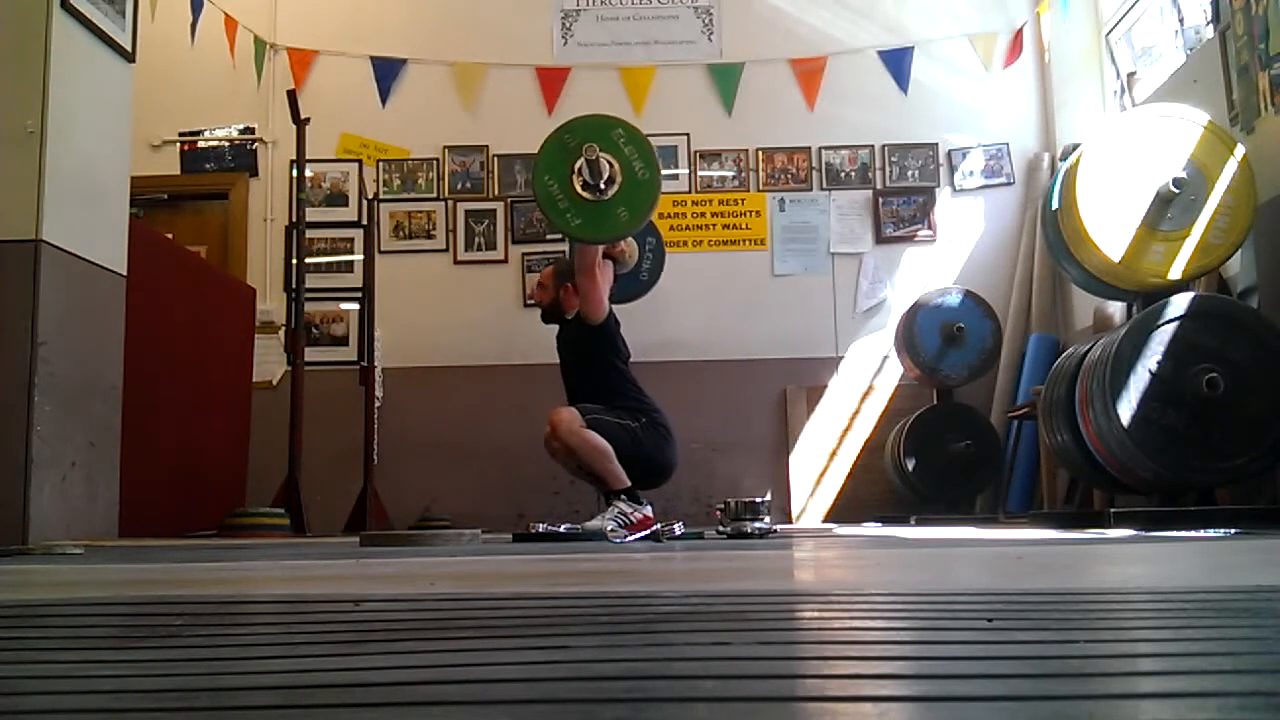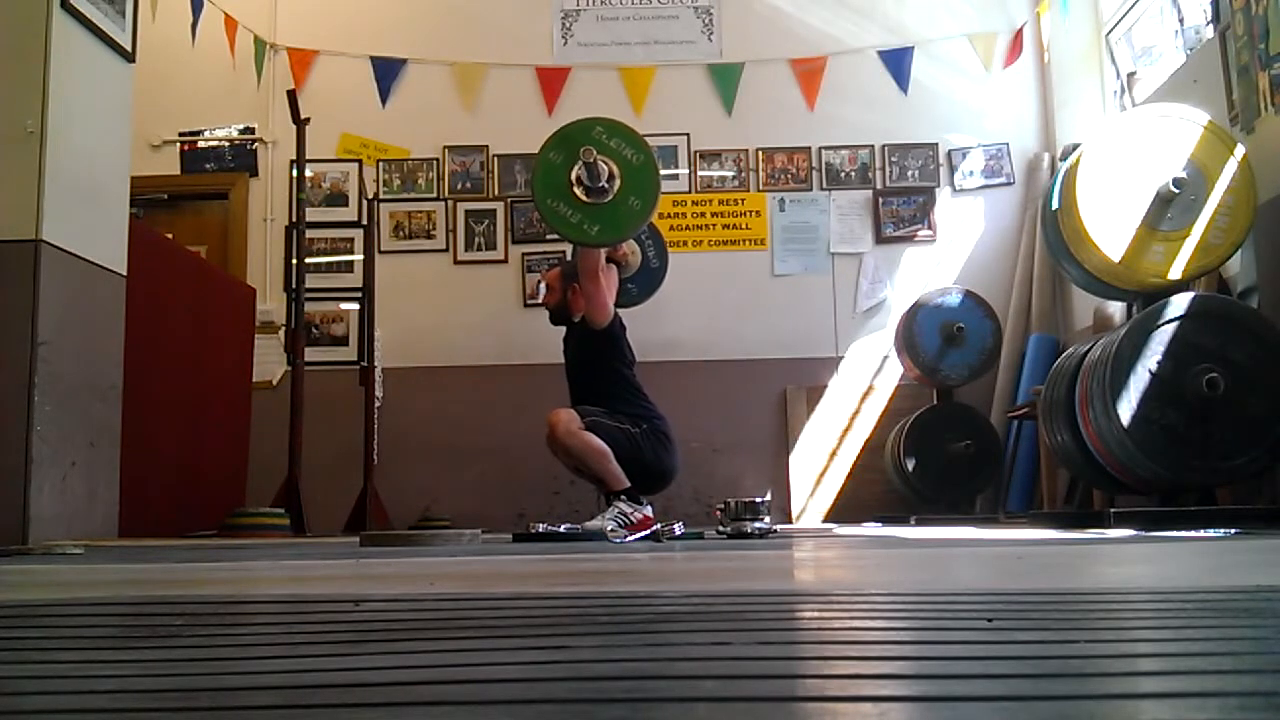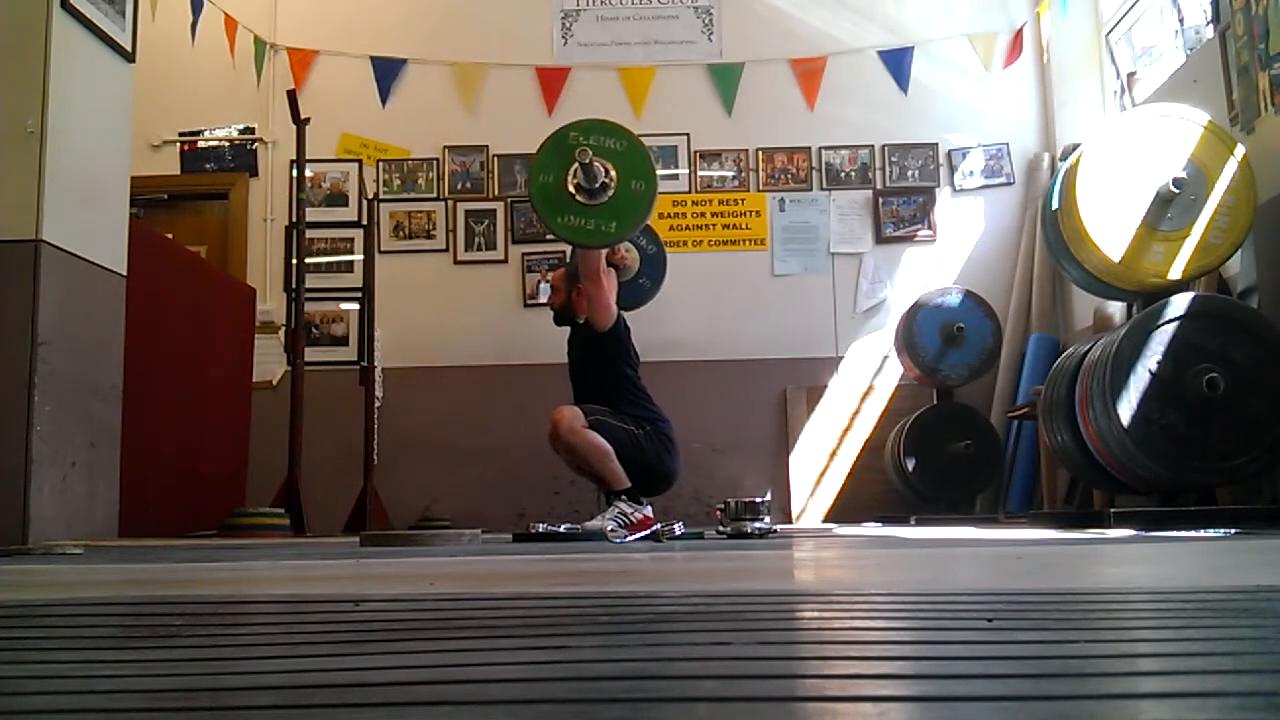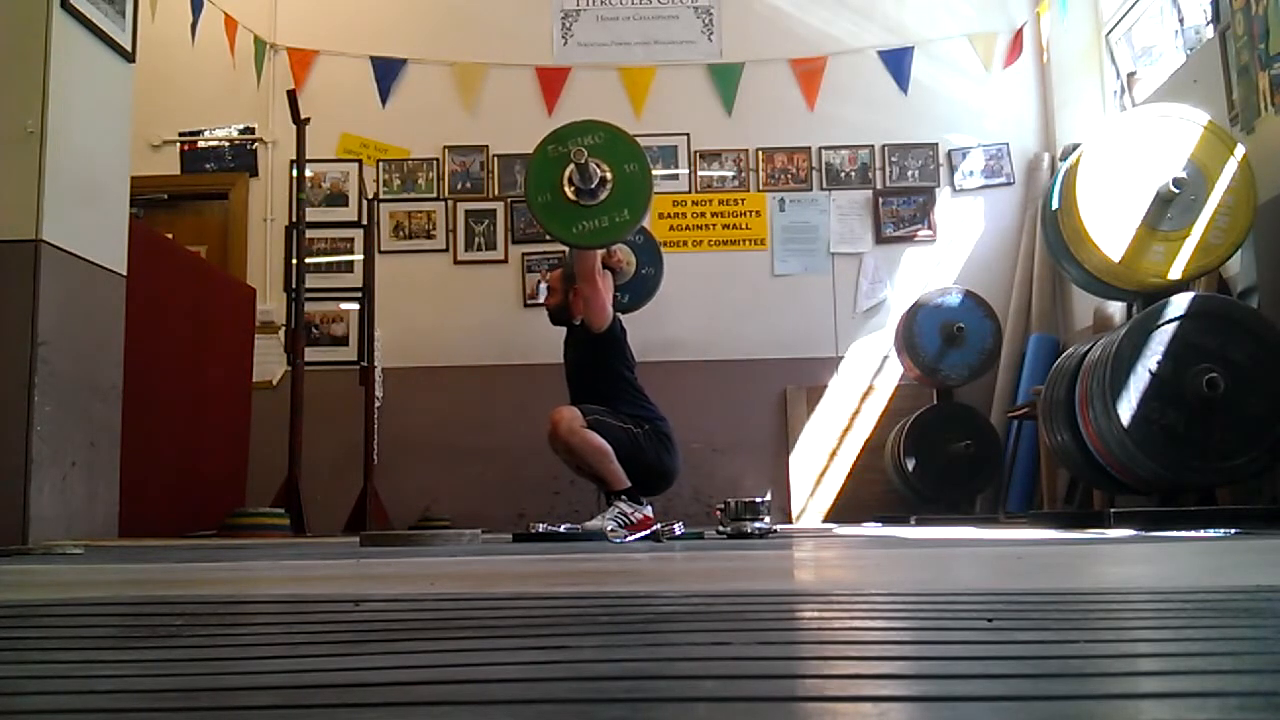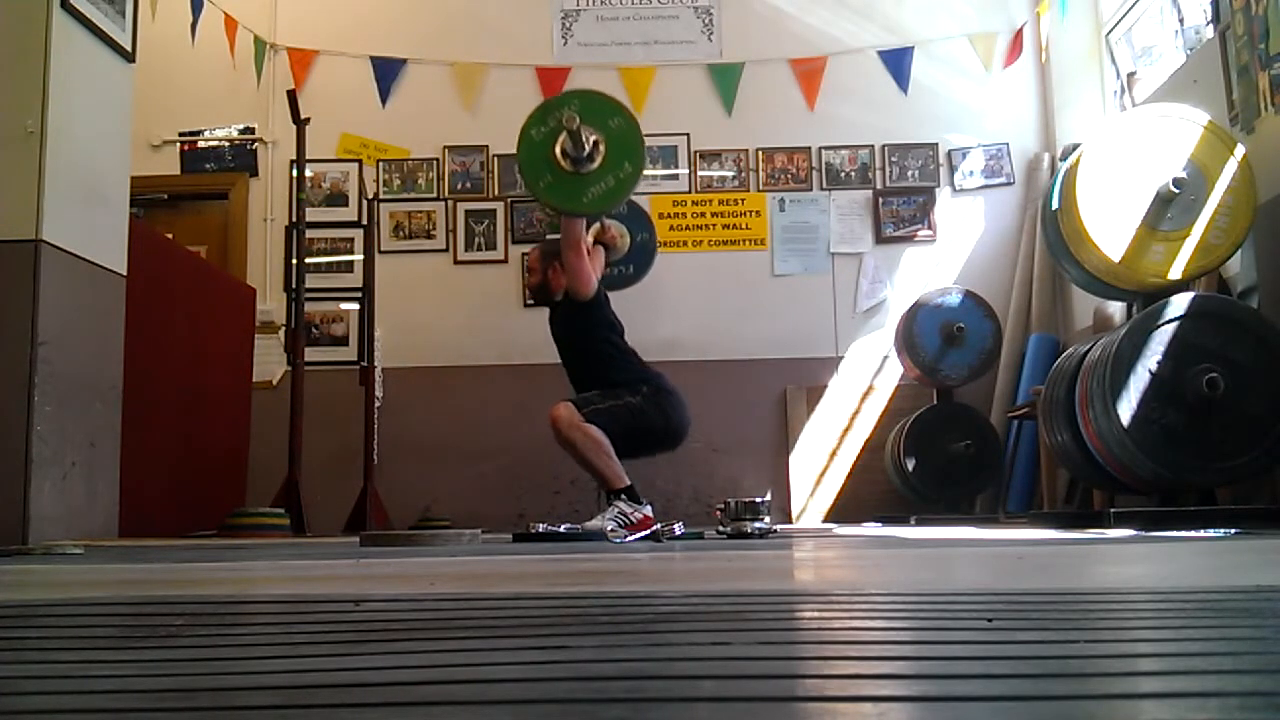
dt=0.5s
person 1, frame 1
left shoulder: (591, 322)
right shoulder: (575, 325)
left elbow: (588, 270)
right elbow: (598, 272)
left hip: (650, 443)
right hip: (639, 444)
left knee: (563, 421)
right knee: (555, 440)
left ankle: (631, 505)
right ankle: (625, 502)
person 1, frame 2
left shoulder: (597, 324)
right shoulder: (581, 328)
left elbow: (592, 273)
right elbow: (605, 278)
left hip: (651, 449)
right hip: (639, 450)
left knee: (562, 423)
right knee: (559, 437)
left ankle: (631, 506)
right ankle: (626, 504)
person 1, frame 3
left shoulder: (602, 327)
right shoulder: (585, 330)
left elbow: (593, 275)
right elbow: (602, 278)
right wrist: (610, 260)
left hip: (654, 451)
right hip: (642, 451)
left knee: (565, 420)
right knee: (563, 436)
left ankle: (631, 505)
right ankle: (626, 502)
person 1, frame 4
left shoulder: (598, 329)
right shoulder: (581, 331)
left elbow: (588, 278)
right elbow: (599, 279)
right wrist: (608, 266)
left hip: (653, 451)
right hip: (643, 452)
left knee: (565, 421)
right knee: (562, 437)
left ankle: (631, 506)
right ankle: (626, 502)
person 1, frame 5
left shoulder: (581, 300)
right shoulder: (568, 307)
left elbow: (573, 247)
right elbow: (591, 263)
right wrist: (600, 242)
left hip: (658, 409)
right hip: (653, 414)
left knee: (565, 416)
right knee: (573, 428)
left ankle: (631, 505)
right ankle: (627, 504)
